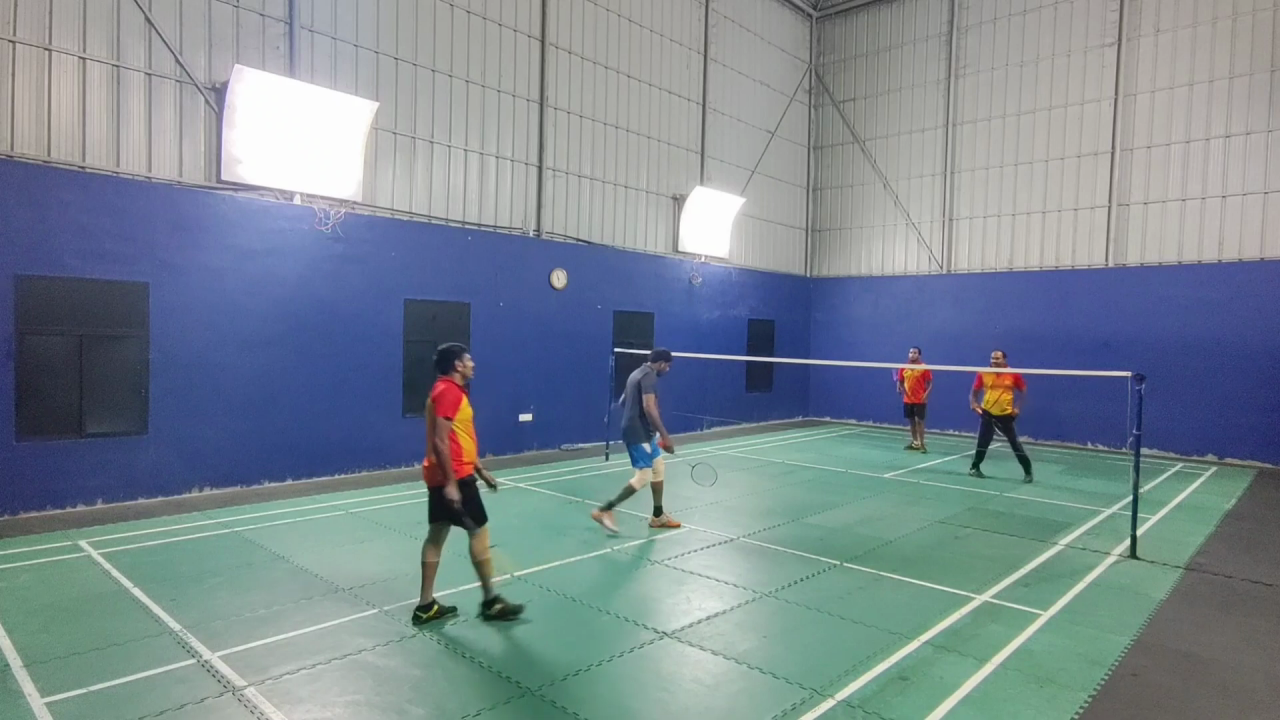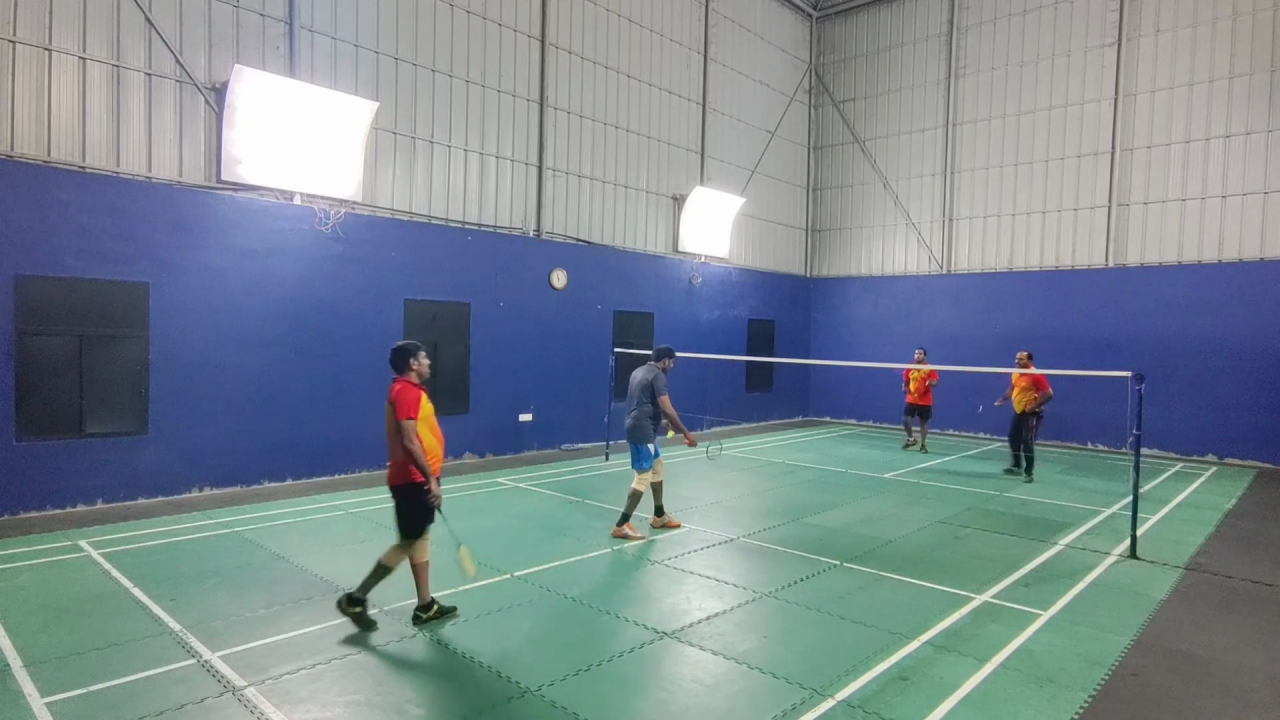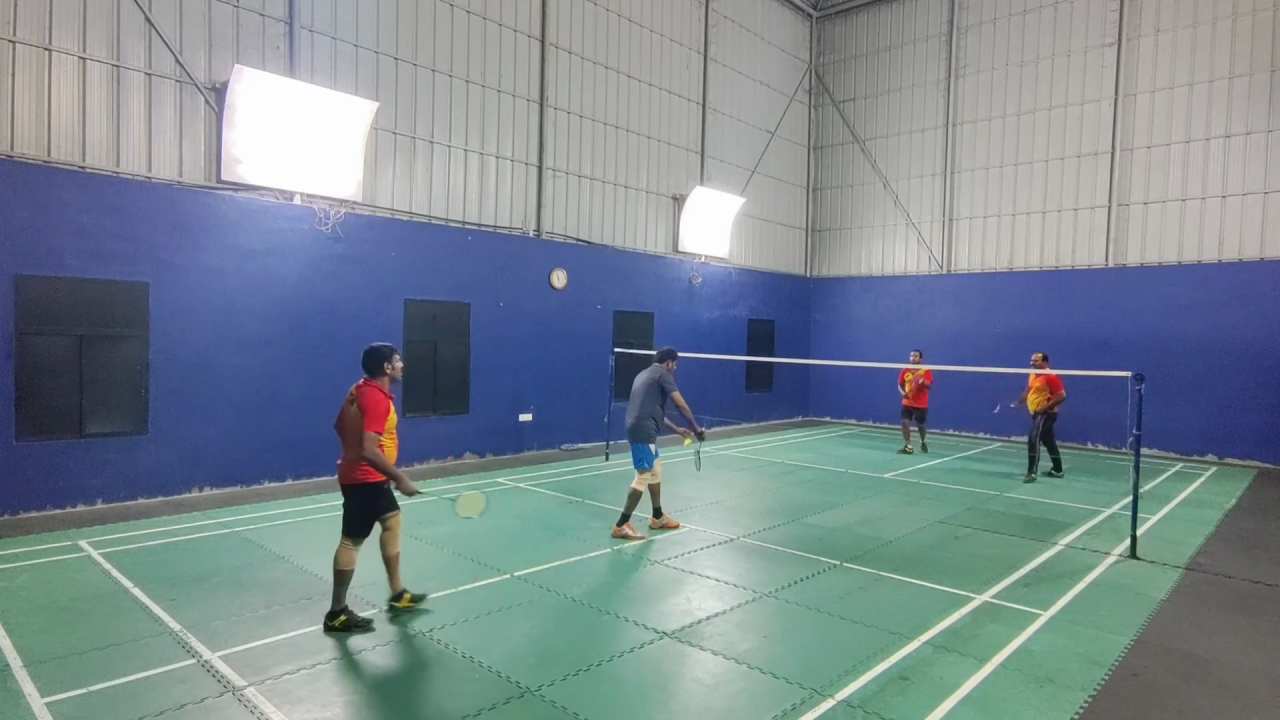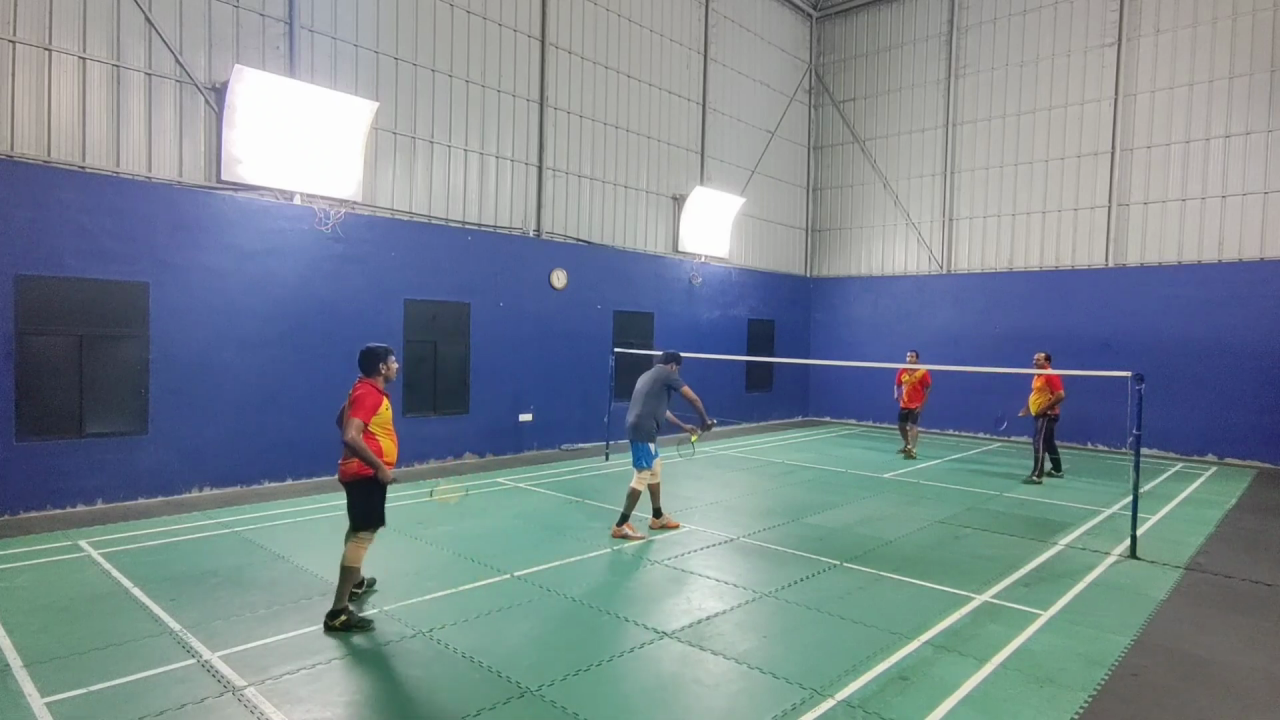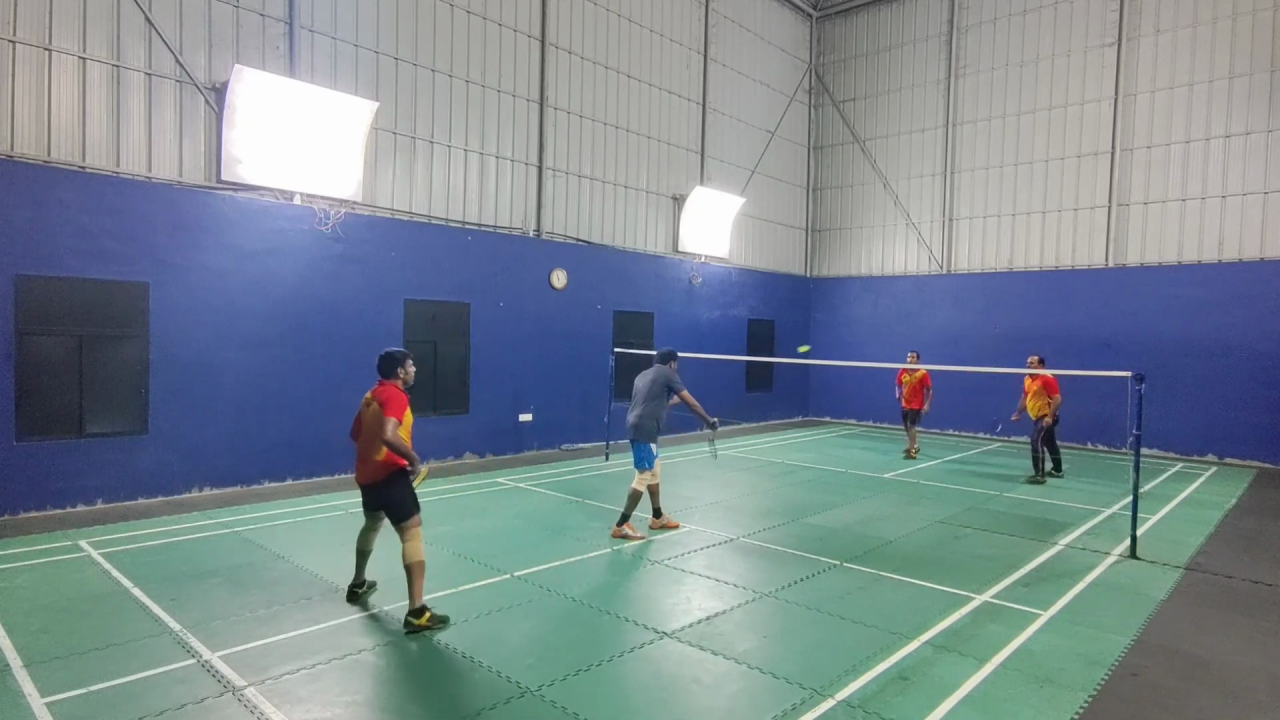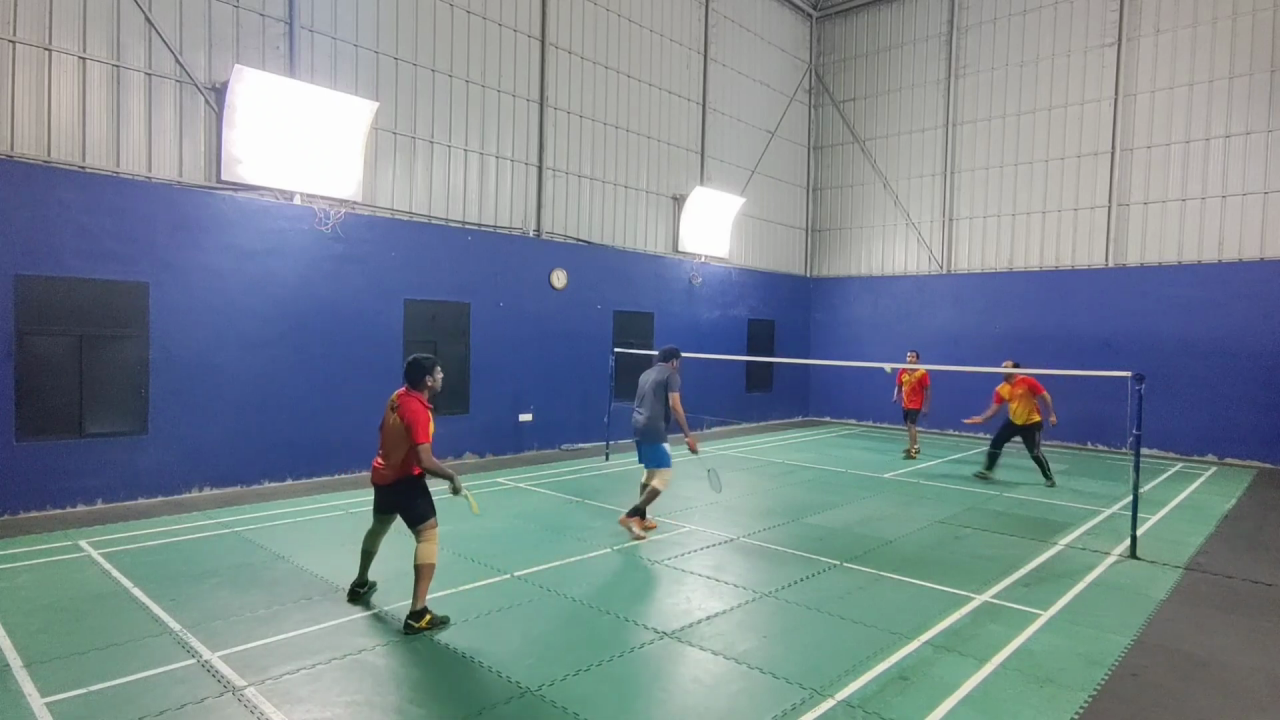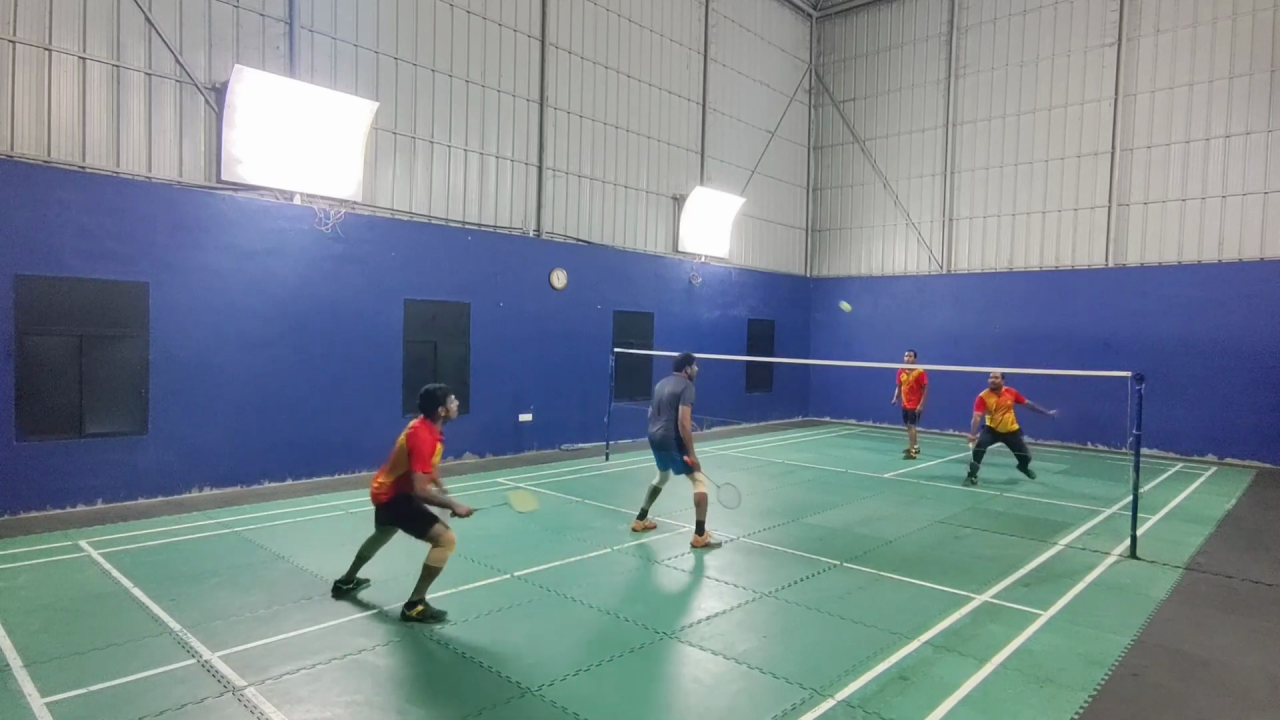
dt=0.4s
person 1, frame 1
left shoulder: (449, 391)
right shoulder: (448, 393)
right elbow: (440, 441)
left wrist: (480, 470)
right wrist: (451, 483)
left hip: (441, 476)
right hip: (452, 477)
left knee: (437, 534)
right knee: (479, 531)
left ankle: (426, 605)
right ankle: (491, 601)
person 1, frame 2
left shoulder: (407, 391)
right shoulder: (408, 392)
right elbow: (409, 442)
right wrist: (431, 480)
left hip: (412, 478)
right hip: (414, 480)
left knee: (419, 539)
right knee: (409, 543)
left ankle: (425, 605)
right ankle: (355, 599)
person 1, frame 3
left shoulder: (360, 390)
right shoulder: (376, 400)
left elbow: (339, 426)
right elbow: (370, 451)
right wrist: (401, 479)
left hip: (370, 478)
right hip: (364, 480)
left knee: (393, 521)
right knee: (352, 541)
left ankle: (398, 595)
right ankle: (337, 614)
person 1, frame 4
left shoulder: (366, 390)
right shoulder: (369, 394)
left elbow: (341, 422)
right elbow: (350, 437)
right wrist: (379, 466)
left hip: (361, 473)
right hip: (367, 475)
left knee: (359, 531)
right knee: (362, 537)
left ankle: (356, 583)
right ankle: (338, 612)
person 1, frame 5
left shoulder: (372, 396)
right shoulder: (395, 396)
left elbow: (355, 434)
right elbow: (388, 436)
right wrist: (413, 458)
left hip: (367, 473)
right hip: (389, 473)
left knee: (372, 524)
right knee: (412, 534)
left ankle: (358, 584)
right ankle: (417, 612)
person 1, frame 6
left shoulder: (398, 397)
right shoulder: (417, 410)
right elbow: (426, 462)
right wrist: (452, 477)
left hip: (382, 475)
right hip: (405, 479)
left knee: (379, 527)
right knee: (428, 536)
left ankle: (360, 584)
right ankle: (418, 614)
person 1, frame 7
left shoulder: (426, 427)
right shoulder: (424, 438)
right elbow: (419, 491)
left wrist: (440, 486)
right wrist: (453, 505)
left hip: (385, 491)
right hip: (394, 496)
left knee: (383, 535)
right knee: (445, 540)
left ankle: (347, 581)
right ankle: (415, 604)
person 2, frame 1
left shoulder: (639, 373)
right shoulder: (649, 376)
left elbow: (623, 401)
right elbow: (649, 408)
right wrist: (665, 436)
left hip: (644, 431)
right hip: (638, 433)
left knee: (658, 468)
right knee: (643, 477)
left ankle: (658, 516)
right ankle: (604, 510)
person 2, frame 2
left shoulder: (639, 372)
right shoulder: (657, 376)
right elbow: (667, 409)
left wrist: (659, 421)
right wrist: (686, 433)
left hip: (638, 428)
right hip: (642, 431)
left knee: (658, 468)
right knee: (643, 477)
left ankle: (659, 515)
right ankle: (621, 525)
person 2, frame 3
left shoulder: (646, 374)
right shoulder: (663, 375)
right elbow: (681, 405)
left wrist: (676, 429)
right wrist: (696, 428)
left hip: (640, 428)
right hip: (643, 431)
left knee: (655, 470)
right knee: (643, 477)
left ankle: (658, 517)
right ankle: (621, 525)
person 2, frame 4
left shoulder: (649, 375)
right shoulder: (667, 374)
right elbow: (693, 399)
left wrist: (683, 426)
right wrist: (705, 419)
left hip: (639, 428)
right hip: (643, 429)
left knee: (655, 469)
right knee: (642, 476)
left ankle: (658, 517)
right ankle: (621, 526)
person 2, frame 5
left shoulder: (644, 375)
right shoulder: (668, 374)
right elbow: (690, 402)
left wrist: (671, 401)
right wrist: (709, 420)
left hip: (637, 427)
right hip: (644, 430)
left knee: (654, 470)
right knee: (643, 476)
left ankle: (657, 517)
right ankle: (621, 525)
person 2, frame 6
left shoulder: (646, 374)
right shoulder: (671, 374)
right elbow: (675, 407)
right wrist: (688, 435)
left hip: (639, 426)
right hip: (654, 430)
left knee: (651, 472)
right knee: (663, 476)
left ankle: (640, 518)
right ankle: (630, 516)
person 2, frame 7
left shoulder: (661, 384)
right shoulder: (686, 386)
right elbow: (683, 422)
right wrist: (691, 453)
left hip: (655, 437)
right hip: (671, 441)
left knee: (662, 478)
right knee: (700, 481)
left ankle: (640, 520)
right ankle: (700, 535)
